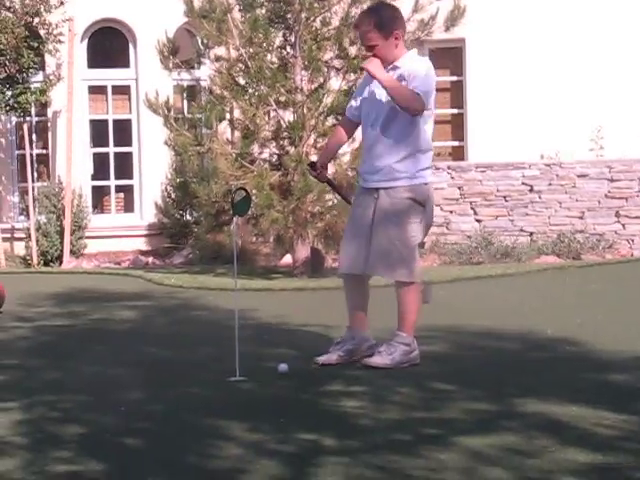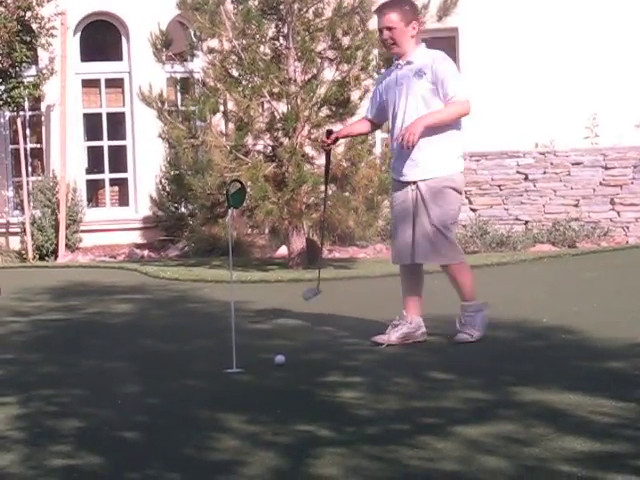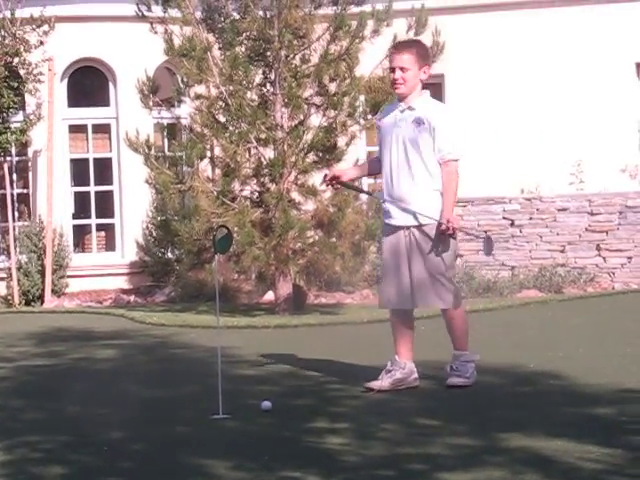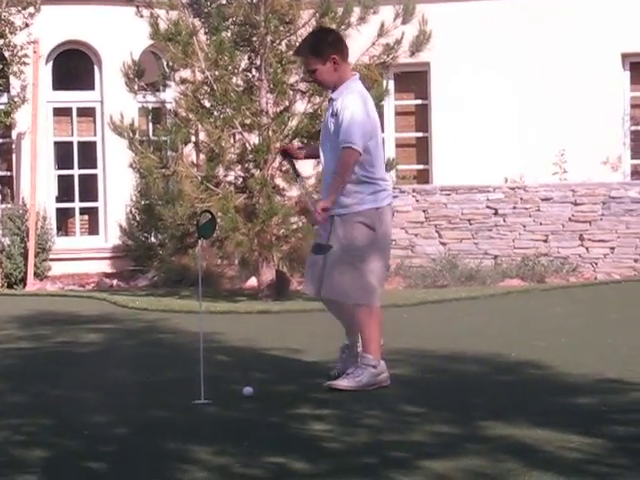
dt=1s
person 1, frame 1
left shoulder: (419, 68)
right shoulder: (368, 81)
left elbow: (415, 105)
right elbow: (348, 124)
left wrist: (381, 76)
right wrist: (323, 158)
left hip: (406, 185)
right hip: (369, 185)
left knee: (402, 264)
right knee: (352, 262)
left ankle: (405, 343)
right ankle: (357, 336)
person 1, frame 2
left shoulder: (436, 62)
right shoulder: (386, 78)
left elbow: (462, 106)
right elbow: (373, 121)
left wrist: (421, 122)
right wrist: (343, 132)
left hip: (439, 174)
right hip: (403, 176)
left knee: (440, 246)
right knee: (406, 252)
left ankle: (474, 311)
right ankle: (411, 321)
person 1, frame 3
left shoulder: (435, 113)
right shoulder: (386, 117)
left elbow: (449, 165)
left wrist: (448, 212)
right wrist: (349, 173)
left hip: (430, 221)
right hip: (394, 221)
left knee: (445, 293)
right knee: (396, 297)
left ankle: (463, 360)
right ankle: (403, 366)
person 1, frame 4
left shoulder: (352, 100)
right shoulder: (337, 99)
left elbow: (351, 154)
left wrist: (330, 198)
right wrist: (304, 151)
left hip: (363, 208)
right hip: (339, 209)
left knee: (360, 288)
right knee: (323, 284)
left ankle: (372, 364)
right ankle: (355, 341)
